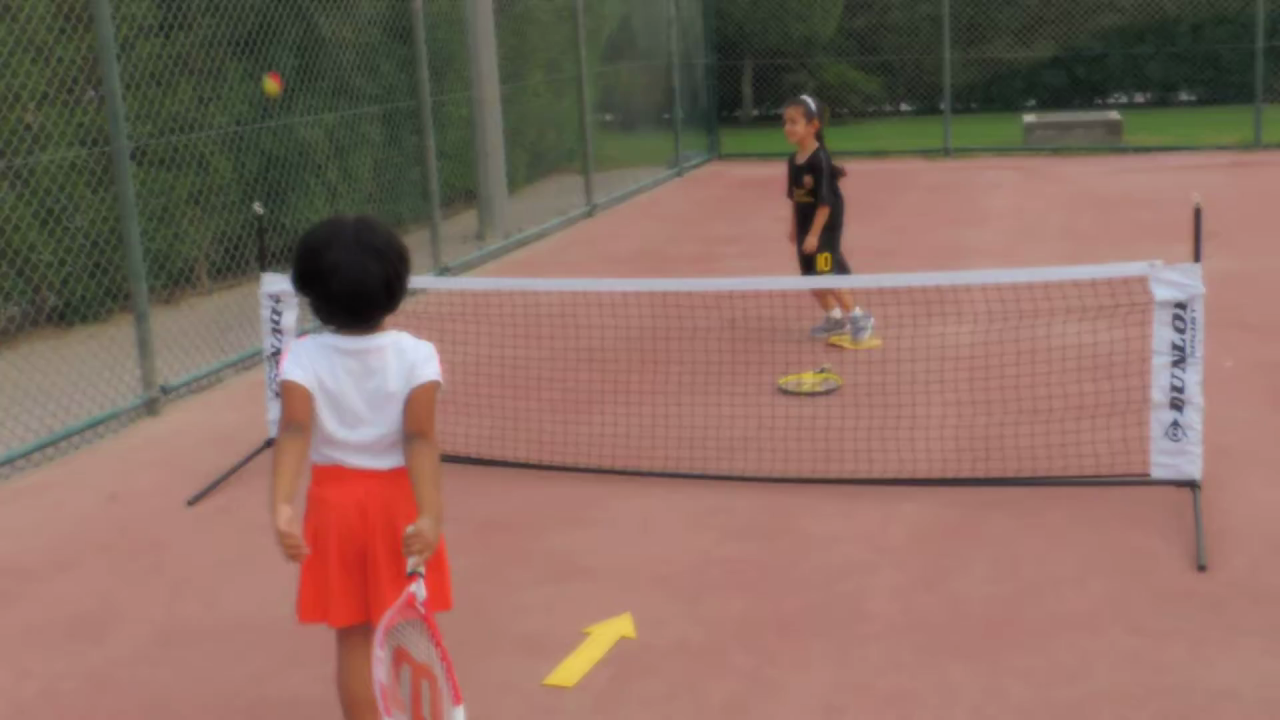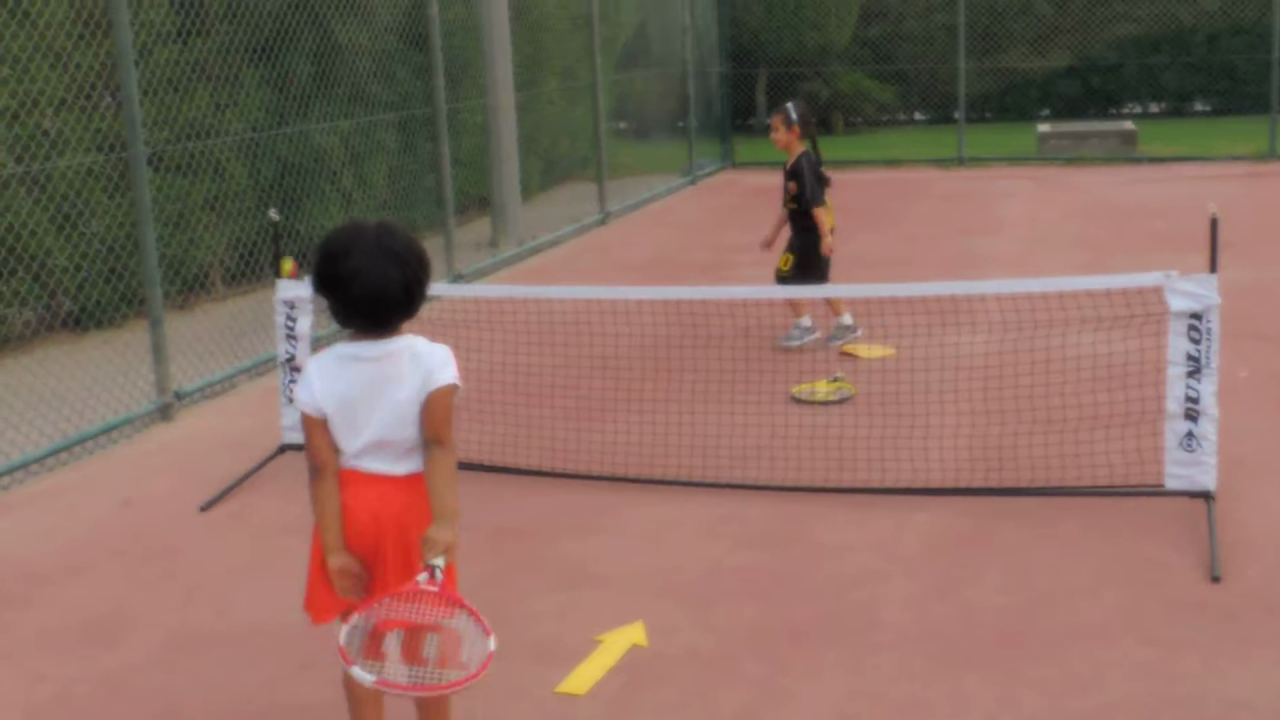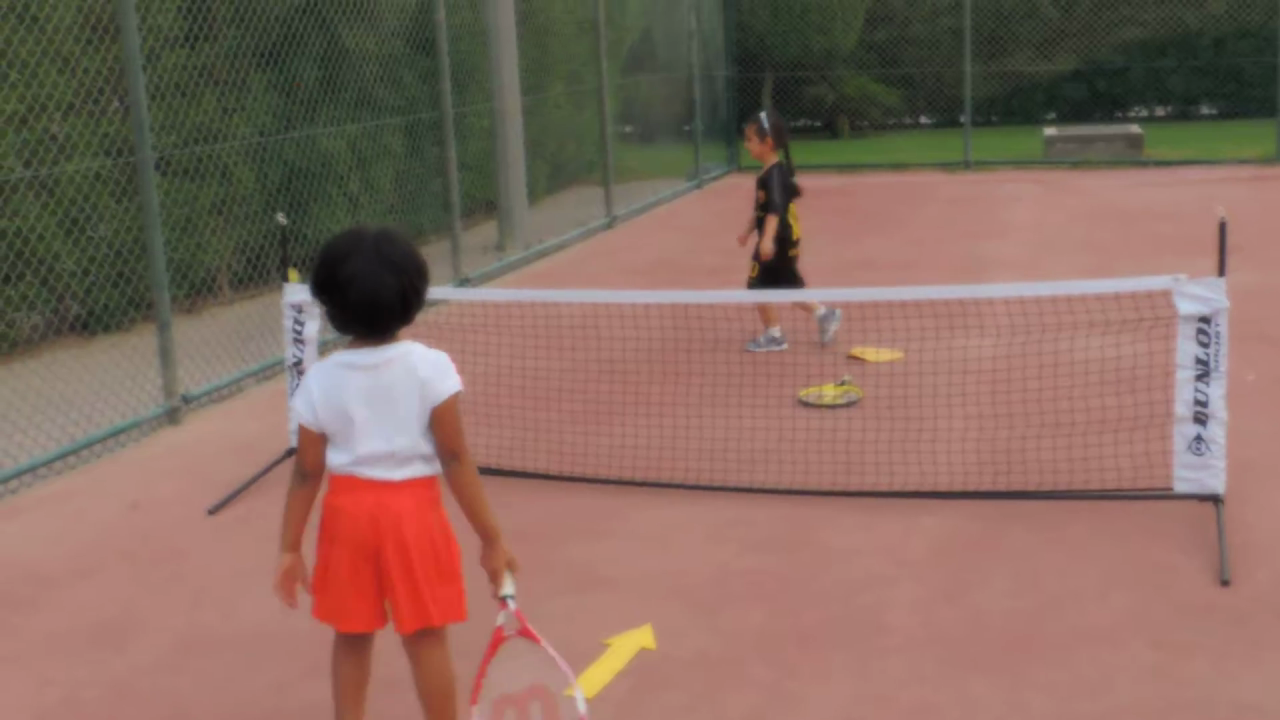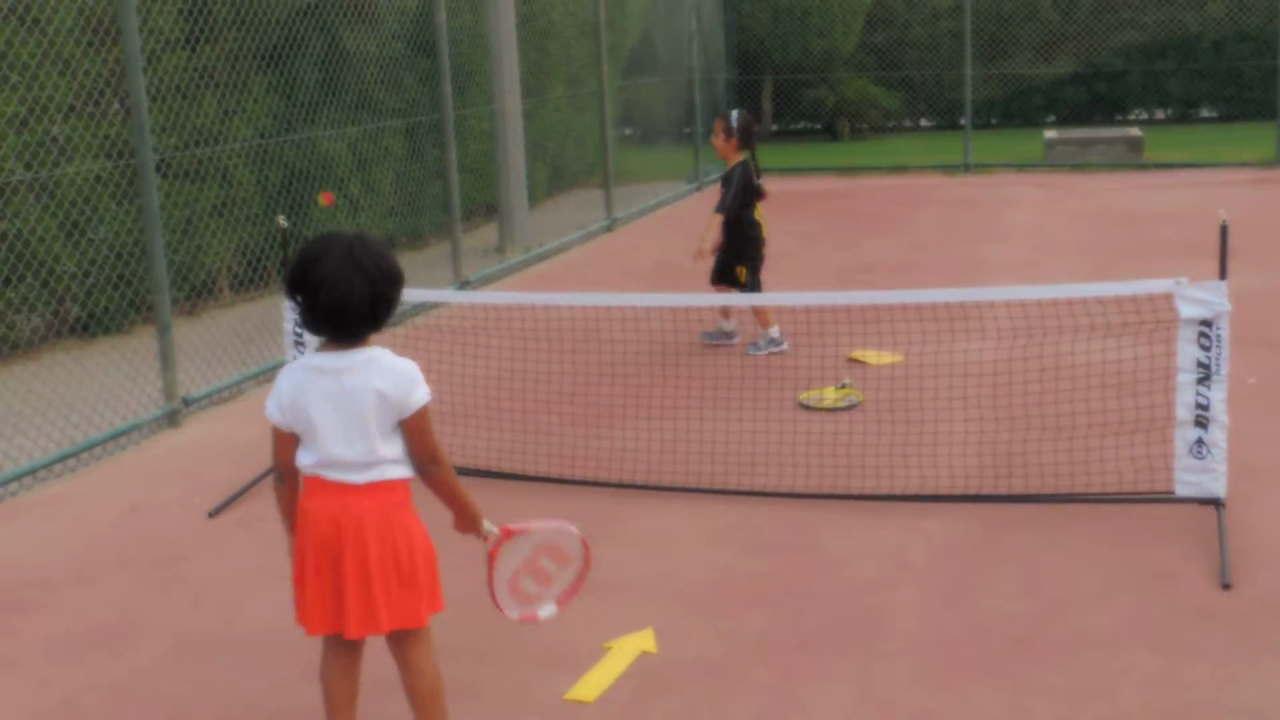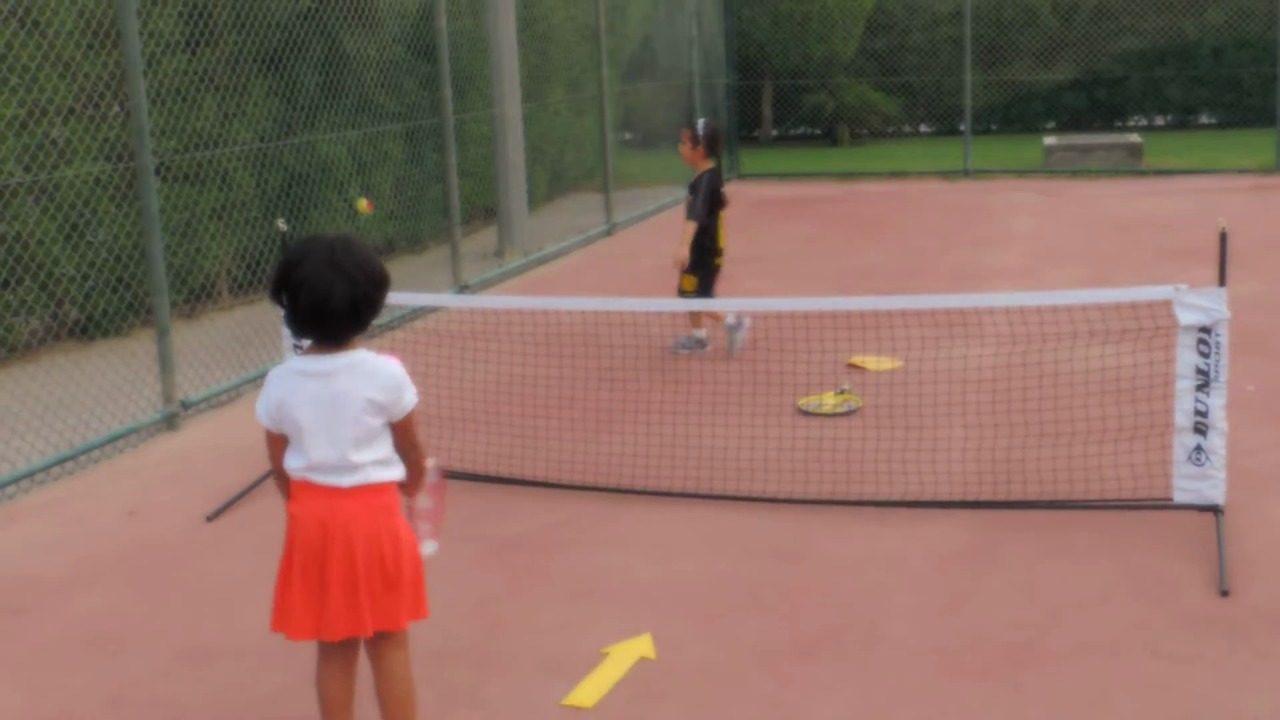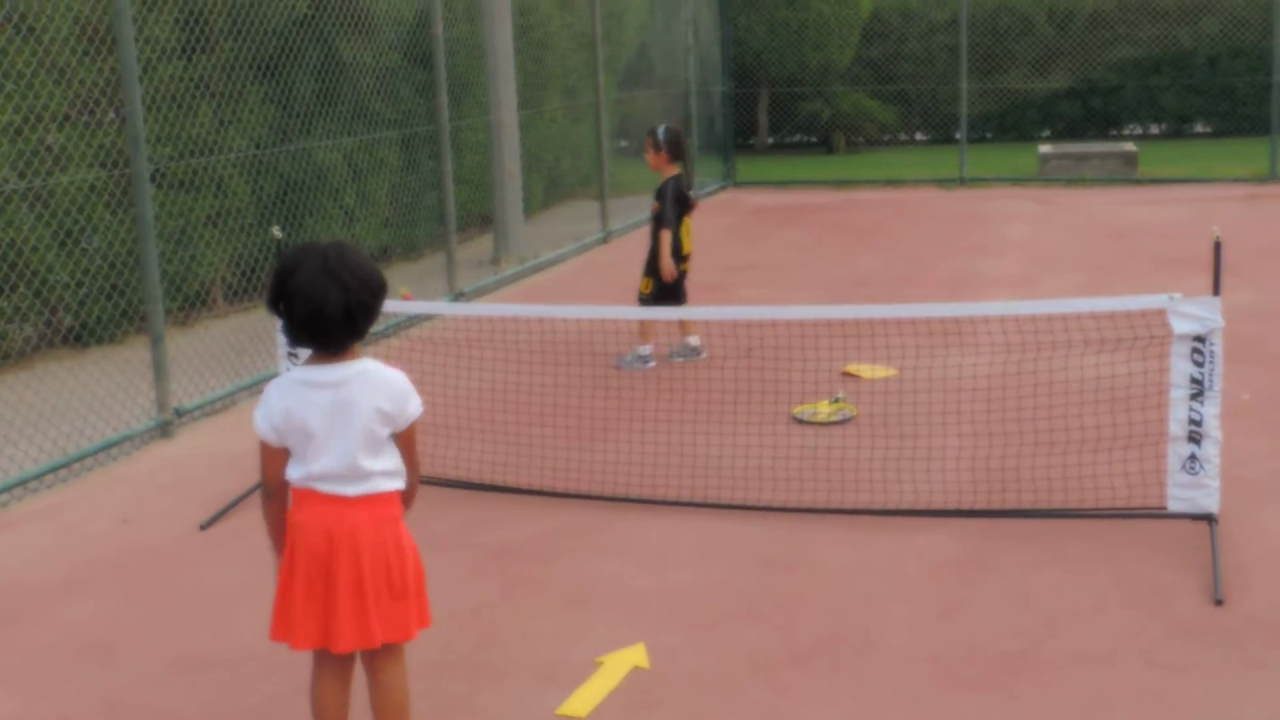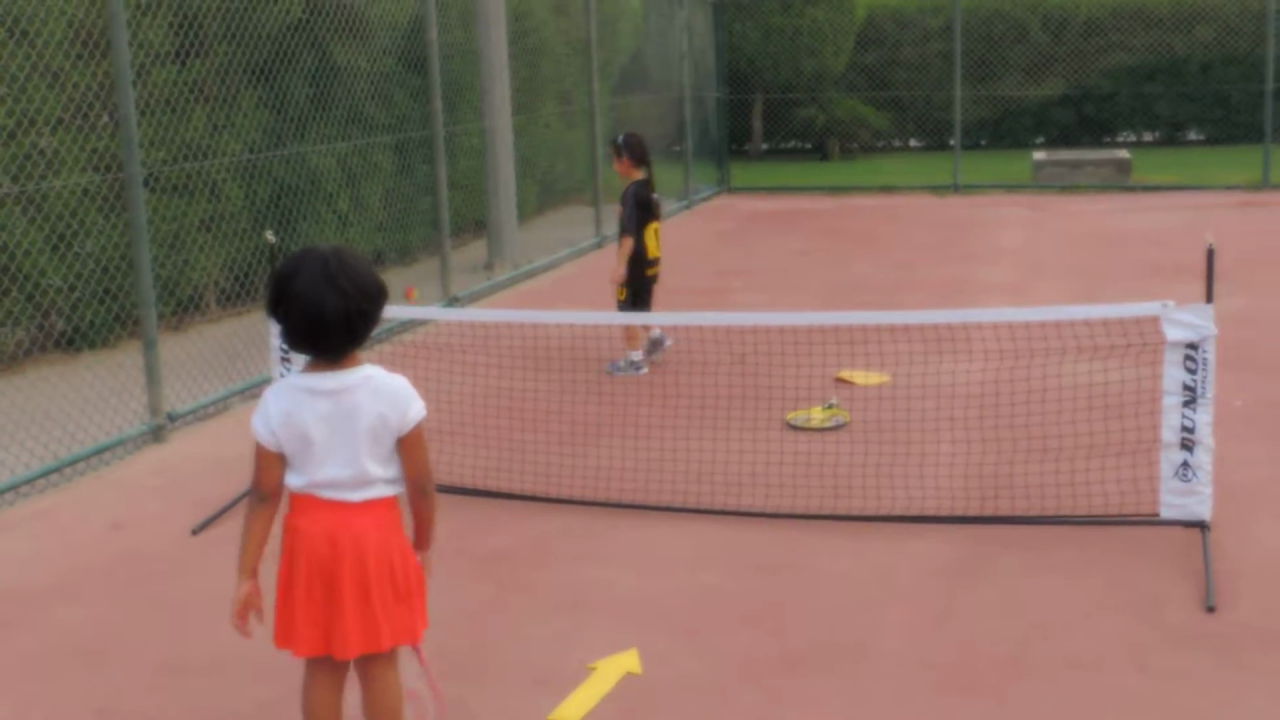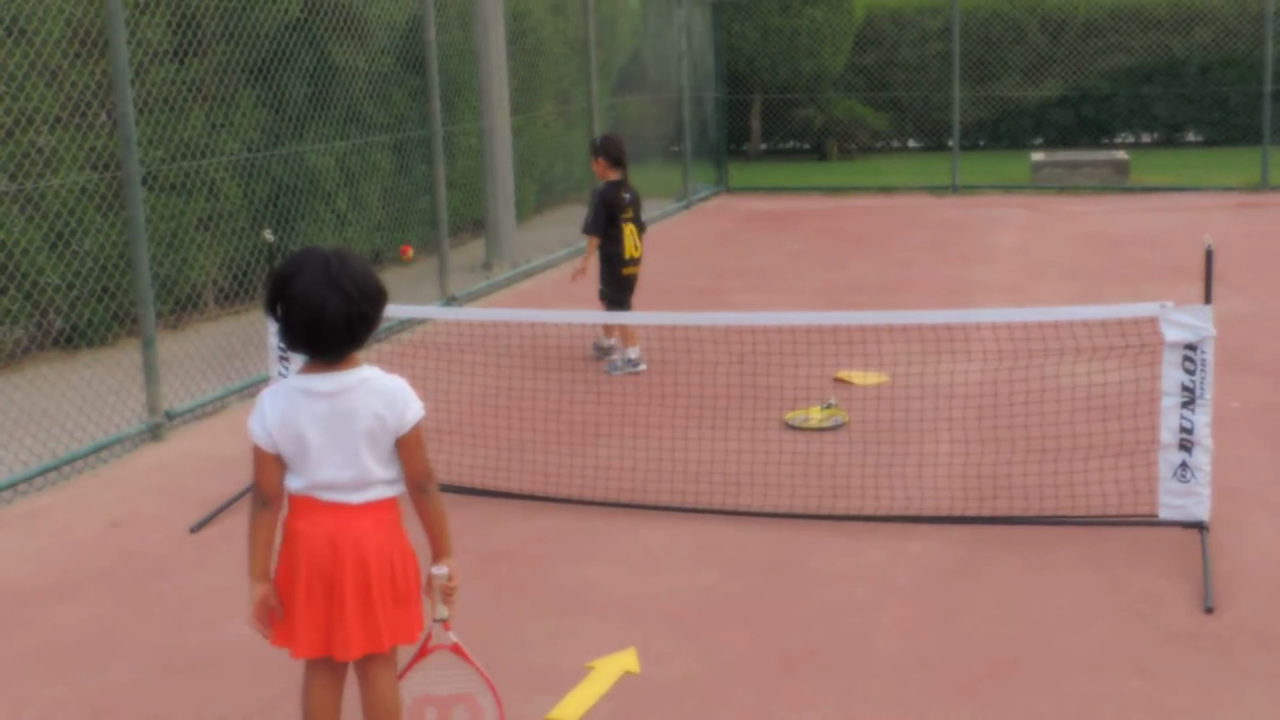
dt=0.2s
person 1, frame 1
left shoulder: (303, 357)
right shoulder: (416, 354)
left elbow: (296, 430)
right elbow: (420, 439)
left wrist: (282, 504)
right wrist: (430, 513)
left hip: (335, 504)
right hip: (398, 502)
left knee: (352, 639)
person 1, frame 2
left shoulder: (321, 370)
right shoulder: (432, 359)
left elbow: (322, 465)
right elbow: (437, 443)
left wrist: (334, 547)
right wrist: (447, 521)
left hip: (351, 510)
right hip: (412, 507)
person 1, frame 3
left shoulder: (320, 380)
right shoulder: (430, 367)
left elbow: (305, 474)
right elbow: (455, 459)
left wrist: (289, 549)
right wrist: (490, 537)
left hip: (350, 513)
right hip: (413, 512)
left knee: (351, 639)
right knee: (427, 639)
person 1, frame 4
left shoulder: (291, 381)
right shoulder: (397, 373)
left elbow: (285, 472)
right elbow: (428, 458)
left wrist: (295, 533)
right wrist: (466, 510)
left hip: (321, 517)
right hip: (384, 514)
left knee: (340, 642)
right knee: (410, 639)
person 1, frame 5
left shoulder: (279, 384)
right shoulder: (385, 374)
left elbow: (280, 469)
right elbow: (410, 452)
right wrist: (416, 483)
left hip: (311, 520)
right hip: (374, 518)
left knee: (333, 647)
right knee: (388, 645)
person 1, frame 6
left shoulder: (280, 395)
right shoulder: (391, 385)
left elbow: (274, 488)
right elbow: (410, 474)
left wrist: (281, 552)
left hip: (312, 529)
right hip: (376, 527)
left knee: (329, 658)
right knee: (384, 657)
person 1, frame 7
left shoulder: (279, 402)
right shoulder: (393, 392)
left elbow: (264, 496)
right elbow: (420, 484)
left wrist: (246, 575)
right wrist: (422, 549)
left hip: (312, 536)
right hip: (375, 535)
left knee: (322, 663)
right knee: (378, 662)
person 1, frame 8
left shoulder: (275, 403)
right shoulder: (391, 392)
left elbow: (266, 499)
right elbow: (421, 484)
left wrist: (260, 576)
right wrist: (443, 555)
left hip: (311, 539)
right hip: (374, 537)
left knee: (322, 664)
right knee: (377, 663)
person 2, frame 1
left shoulder: (821, 159)
right shoulder: (793, 160)
left elbow: (826, 201)
left wrist: (813, 235)
right wrist: (794, 228)
left hip: (824, 229)
right hip: (807, 227)
left knee: (829, 277)
right knee: (811, 278)
left ankle: (859, 317)
right ankle: (834, 318)
person 2, frame 2
left shoulder: (805, 163)
right shoulder: (794, 163)
left elbow: (816, 201)
right elbow: (790, 205)
left wrist: (826, 233)
right wrist: (774, 233)
left hip: (810, 234)
right hip: (806, 232)
left knee: (787, 278)
right knee: (817, 282)
left ankle: (805, 325)
right ankle: (846, 324)
person 2, frame 3
left shoulder: (774, 175)
right shoulder: (770, 172)
left elbow: (775, 210)
left wrist: (767, 238)
right wrist: (748, 230)
left hip: (778, 241)
right hip: (785, 241)
left knee: (757, 288)
right knee: (792, 286)
left ankle: (773, 336)
right ankle: (825, 315)
person 2, frame 4
left shoulder: (739, 173)
right shoulder: (739, 169)
left elbow: (722, 209)
left wrist: (707, 239)
right wrist: (721, 238)
left hip: (746, 242)
right hip: (736, 239)
left knee: (749, 290)
right knee: (720, 281)
left ankle: (774, 337)
right ankle: (727, 329)
person 2, frame 5
left shoulder: (704, 181)
right shoulder: (708, 177)
left elbow: (694, 216)
left wrist: (683, 247)
right wrist: (687, 247)
left hip: (704, 250)
right hip: (707, 247)
left knee: (693, 296)
right knee: (694, 295)
left ankle: (733, 321)
right ankle: (698, 336)
person 2, frame 6
left shoulder: (669, 187)
right shoulder: (679, 183)
left elbow: (666, 225)
left wrist: (665, 256)
left hip: (666, 257)
right hip: (680, 256)
left knee: (648, 303)
right knee: (674, 302)
left ankle: (643, 353)
right ankle: (693, 345)
person 2, frame 7
left shoulder: (632, 193)
right shoulder: (650, 190)
left elbow: (629, 233)
left wrist: (621, 263)
left hip: (636, 262)
right hip: (651, 261)
left knee: (628, 310)
right knee: (640, 306)
left ankle: (635, 359)
right ankle: (655, 336)
person 2, frame 8
left shoulder: (603, 194)
right shoulder: (632, 193)
left elbow: (595, 233)
right elbow: (641, 230)
left wrist: (585, 261)
right wrist: (638, 260)
left hip: (614, 263)
right hip: (633, 262)
left knee: (619, 309)
right knee: (610, 303)
left ankle: (634, 357)
right ankle: (608, 343)
